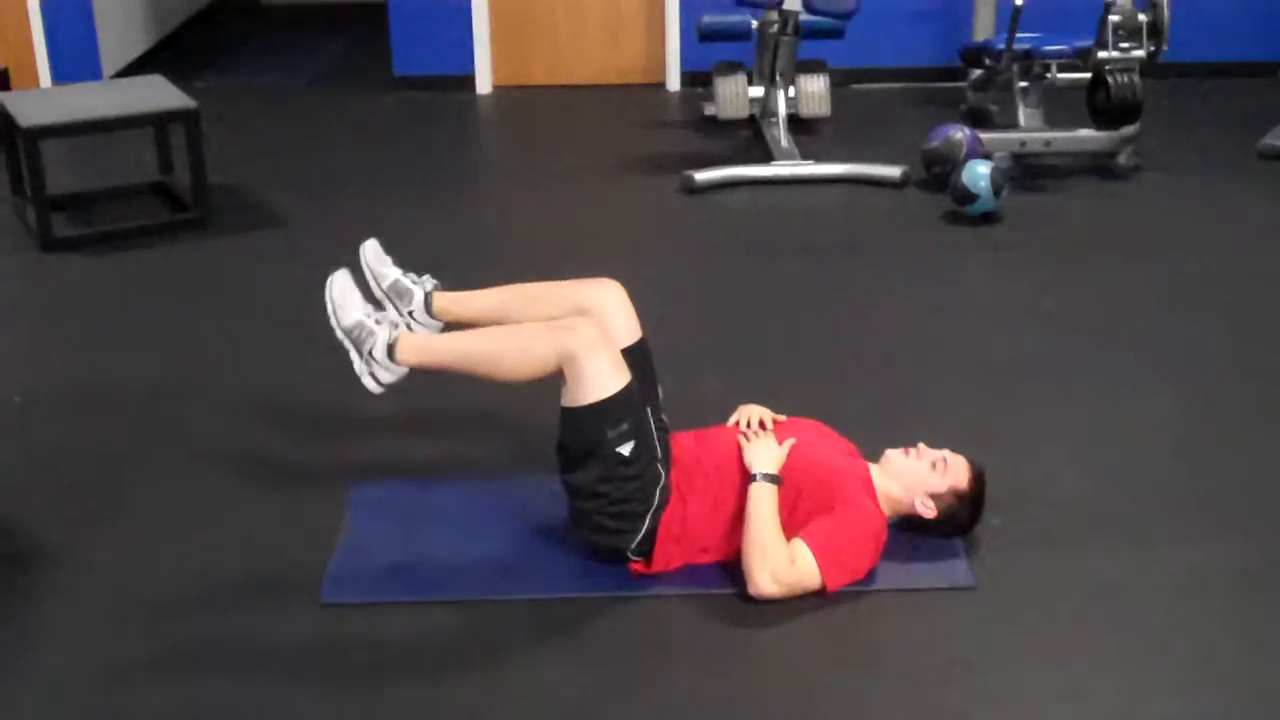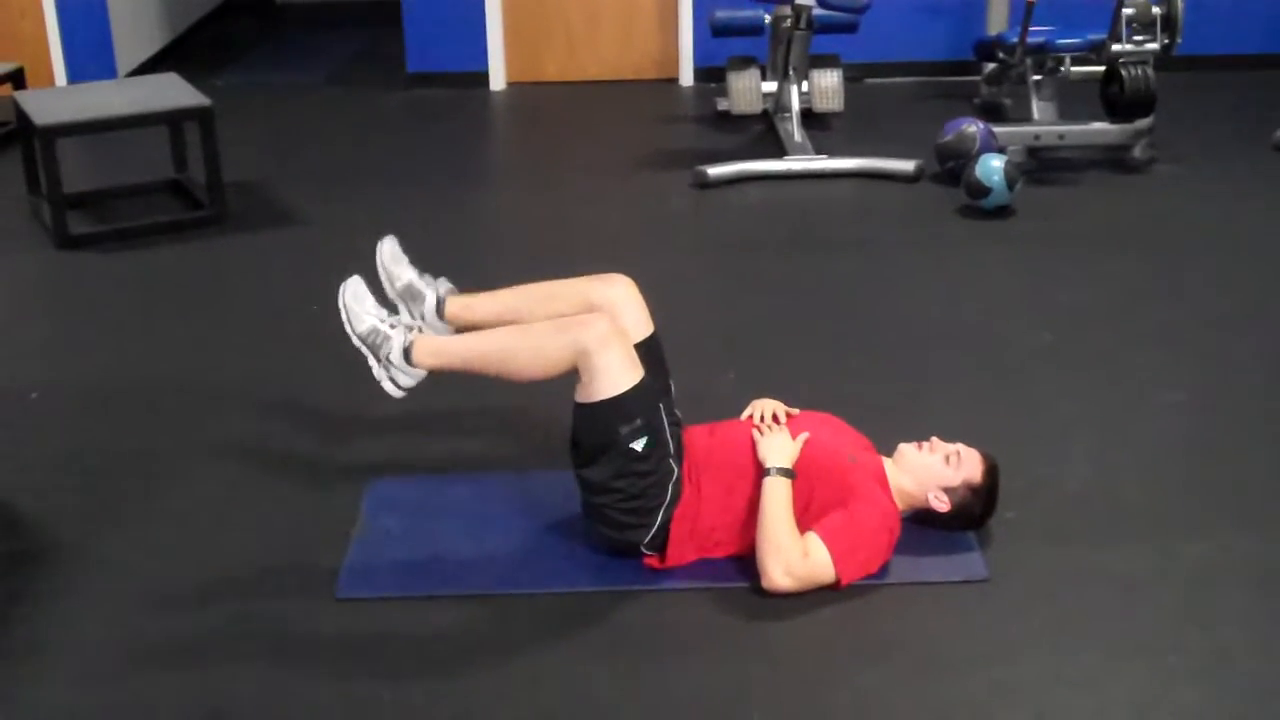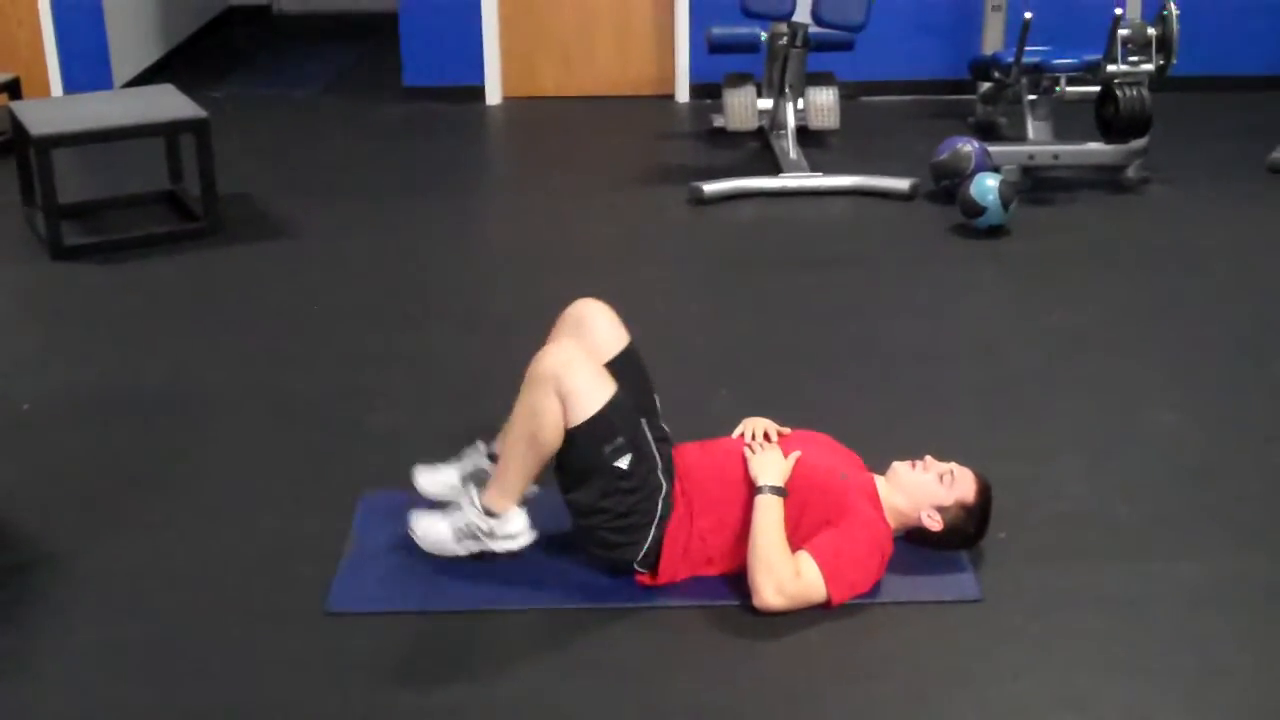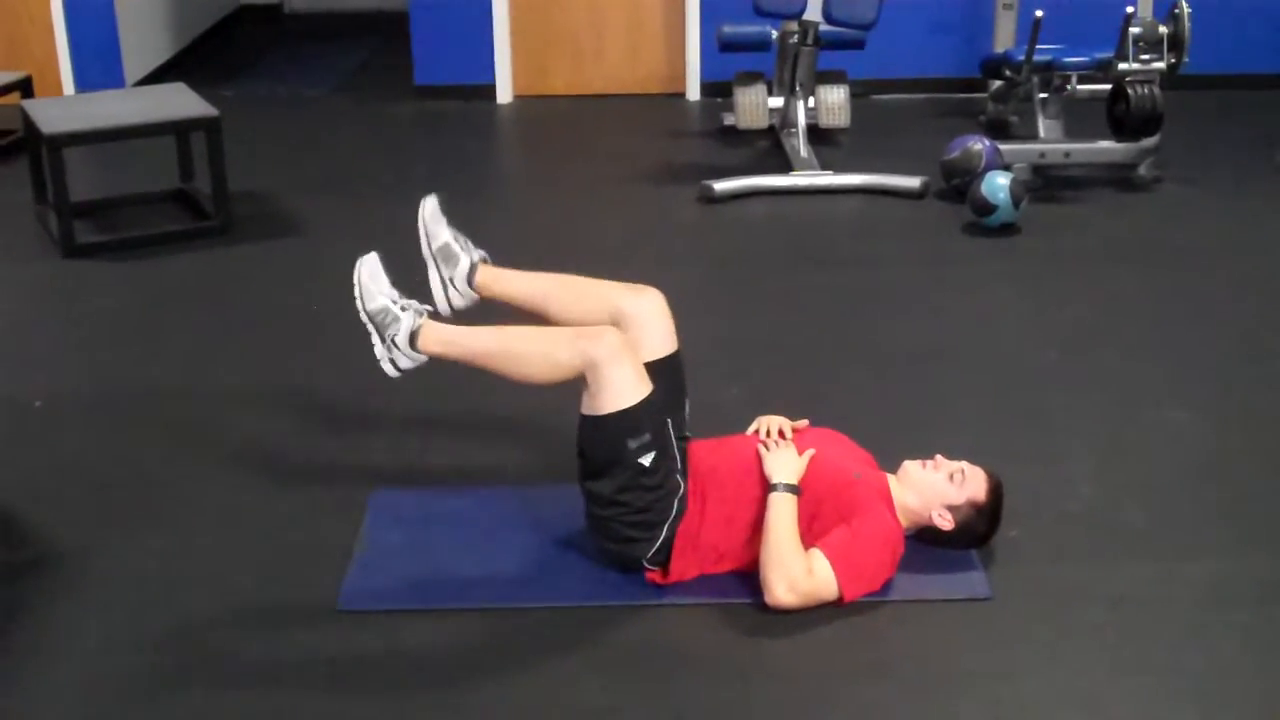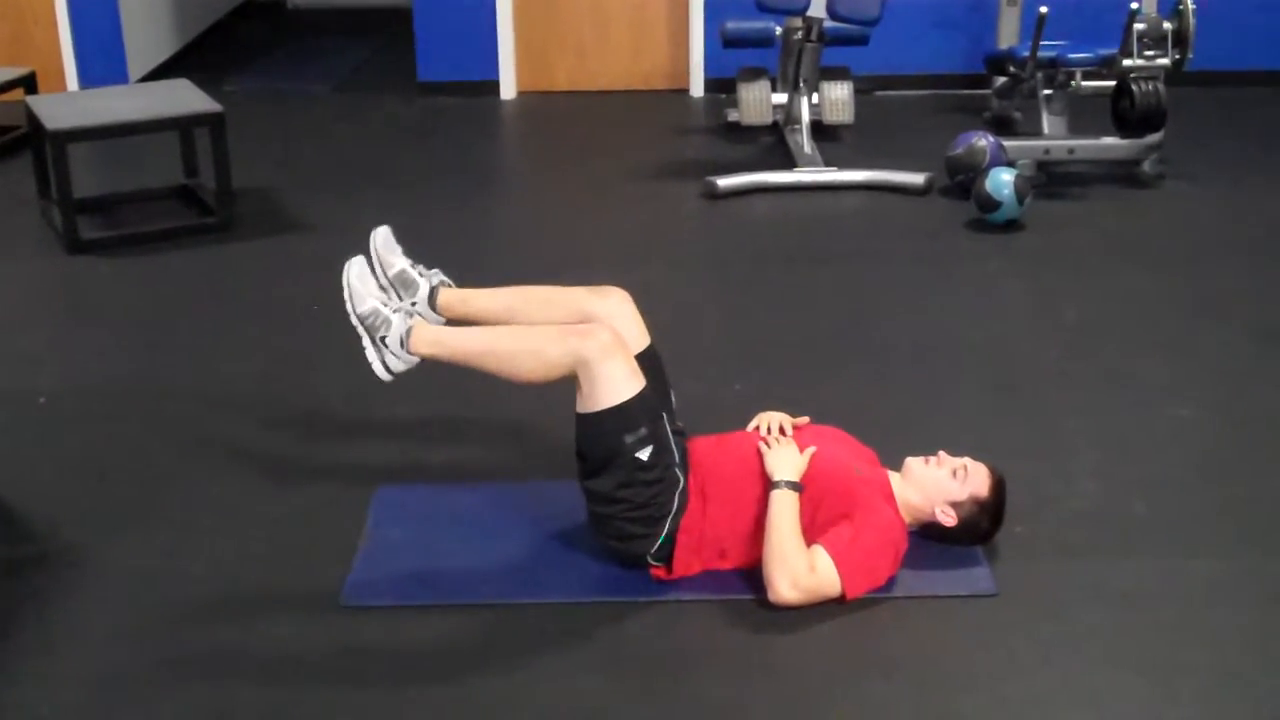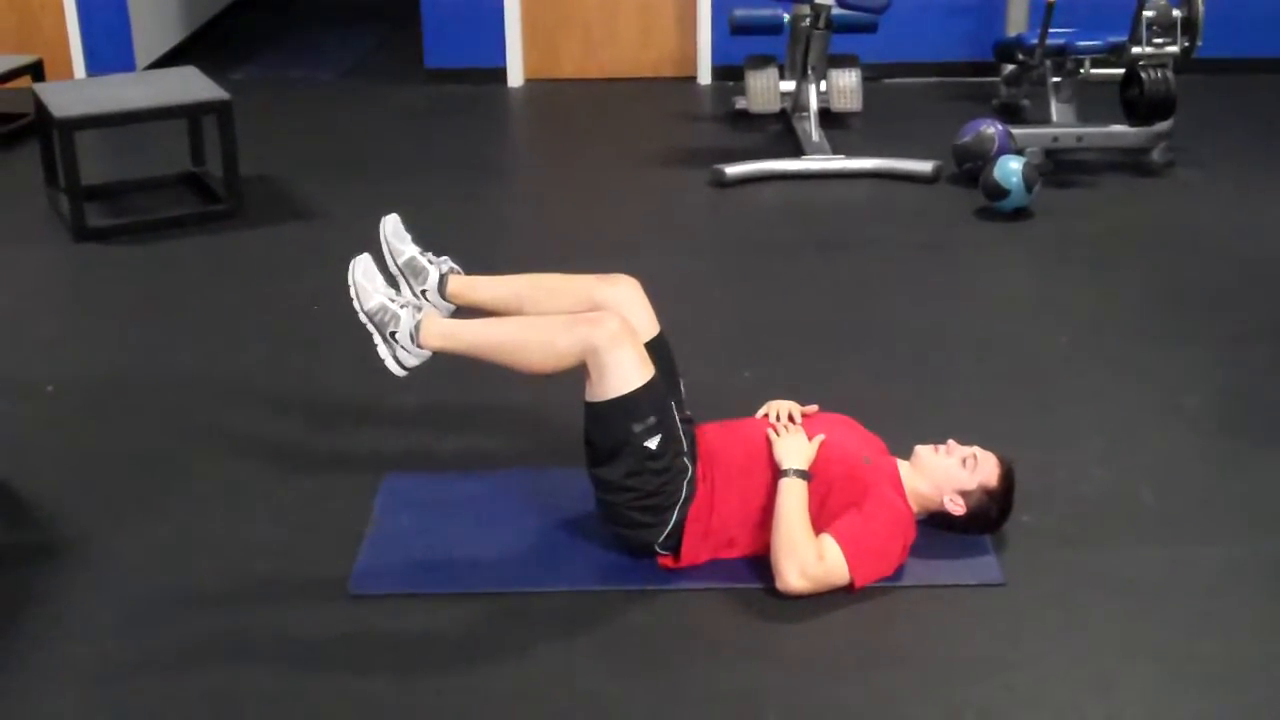
dt=0.7s
person 1, frame 1
left shoulder: (860, 526)
right shoulder: (848, 464)
left elbow: (766, 579)
left wrist: (764, 475)
right wrist: (756, 418)
left hip: (636, 514)
right hip: (661, 460)
left knee: (582, 338)
right knee: (602, 297)
left ankle: (393, 352)
right ankle: (429, 307)
person 1, frame 2
left shoulder: (873, 520)
right shoulder: (859, 453)
left elbow: (779, 572)
left wrist: (777, 469)
right wrist: (769, 410)
left hip: (648, 507)
right hip: (671, 453)
left knee: (597, 332)
right knee: (611, 291)
left ankle: (409, 355)
right ankle: (438, 308)
person 1, frame 3
left shoulder: (866, 537)
right shoulder: (855, 474)
left elbow: (772, 592)
left wrist: (769, 486)
right wrist: (760, 431)
left hip: (645, 525)
right hip: (664, 470)
left knee: (558, 364)
right knee: (587, 317)
left ankle: (495, 516)
right ankle: (499, 467)
person 1, frame 4
left shoulder: (877, 540)
right shoulder: (864, 472)
left elbow: (784, 589)
left wrist: (783, 484)
right wrist: (774, 429)
left hip: (653, 526)
right hip: (677, 469)
left knee: (603, 346)
right knee: (643, 305)
left ankle: (414, 336)
right ankle: (467, 279)
person 1, frame 5
left shoulder: (880, 532)
right shoulder: (866, 469)
left elbow: (787, 586)
left wrist: (784, 480)
right wrist: (775, 422)
left hip: (657, 519)
right hip: (678, 462)
left knee: (595, 344)
right knee: (609, 304)
left ankle: (408, 339)
right ankle: (434, 299)
person 1, frame 6
left shoulder: (888, 522)
right shoulder: (873, 453)
left elbow: (795, 576)
left wrist: (794, 469)
right wrist: (784, 410)
left hip: (665, 507)
right hip: (686, 451)
left knee: (603, 332)
right knee: (617, 292)
left ankle: (415, 334)
right ankle: (442, 287)
